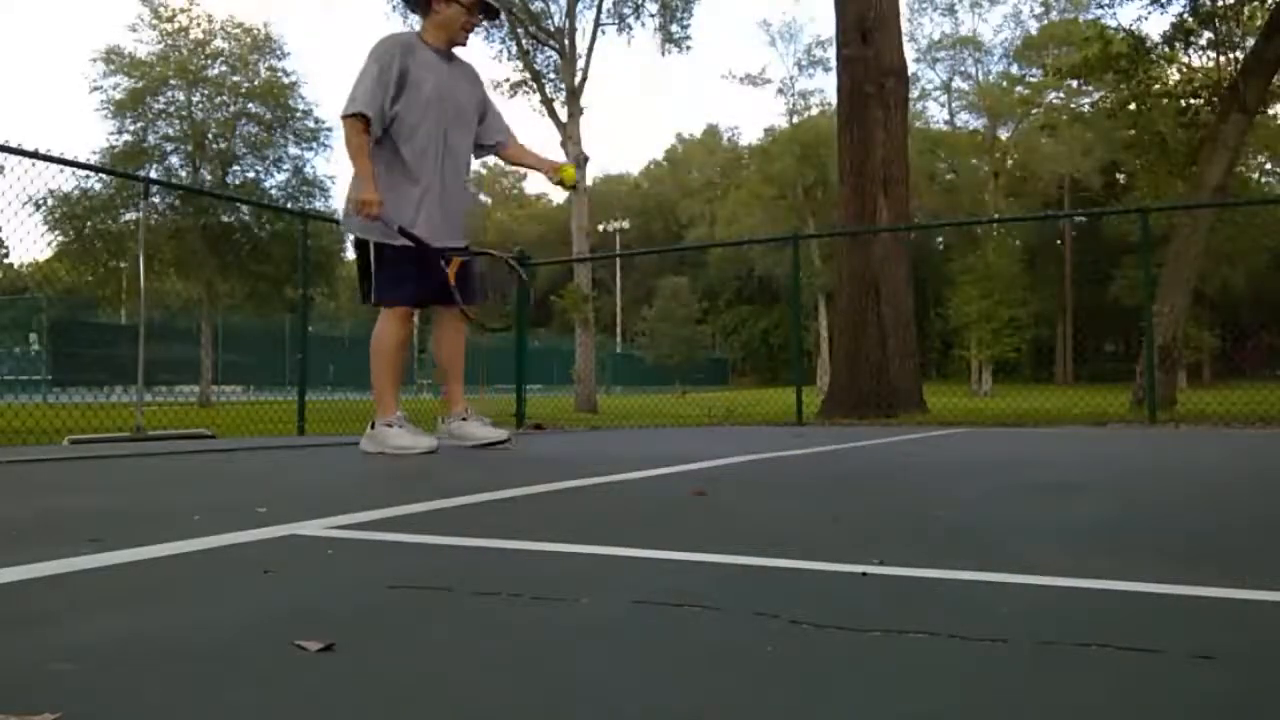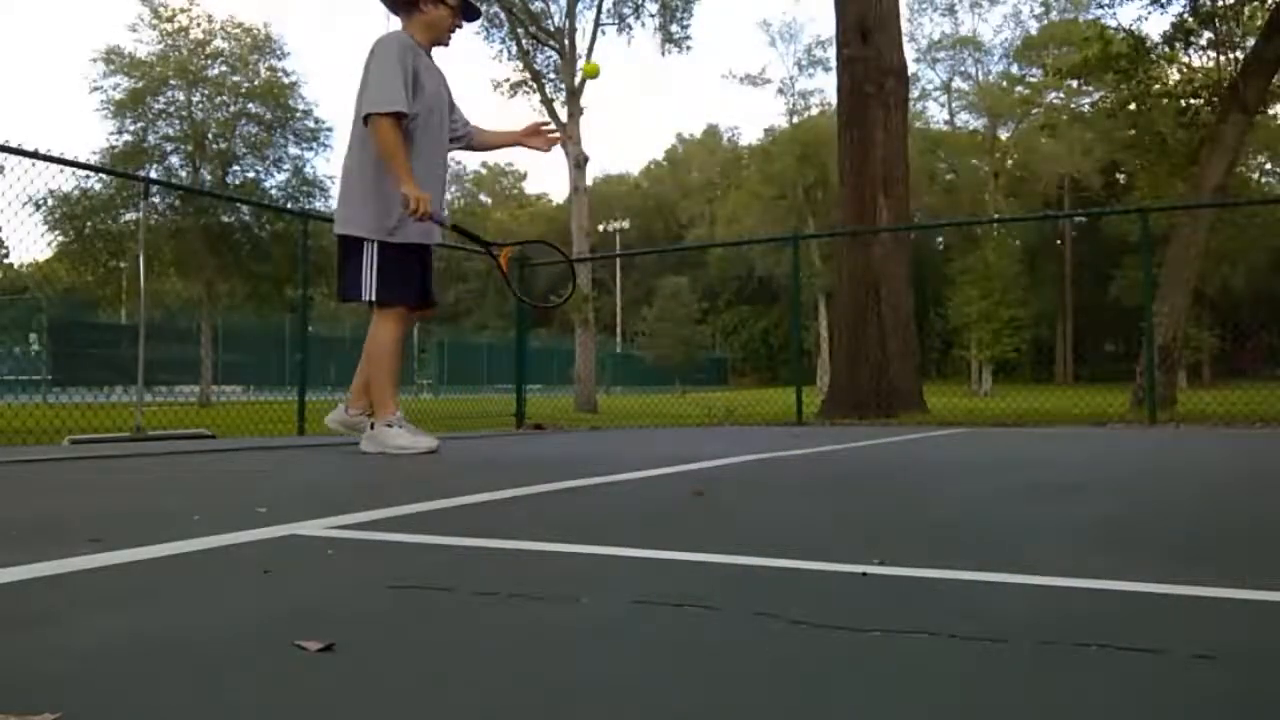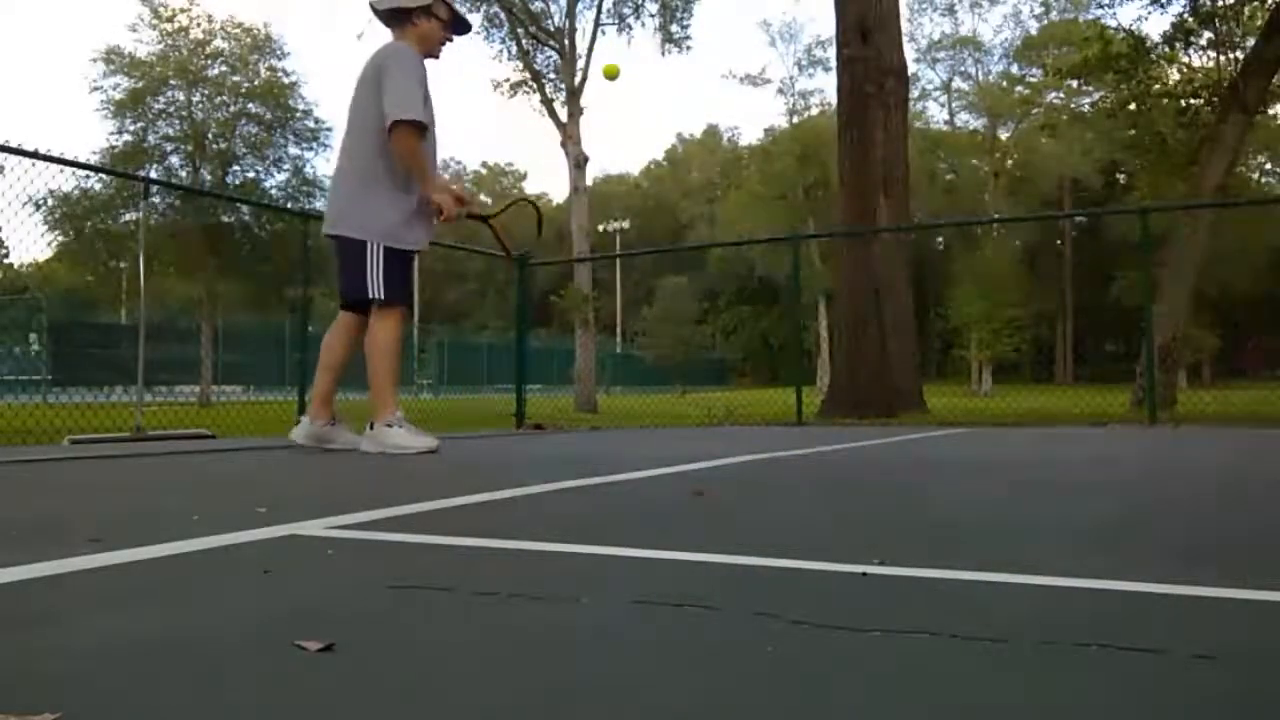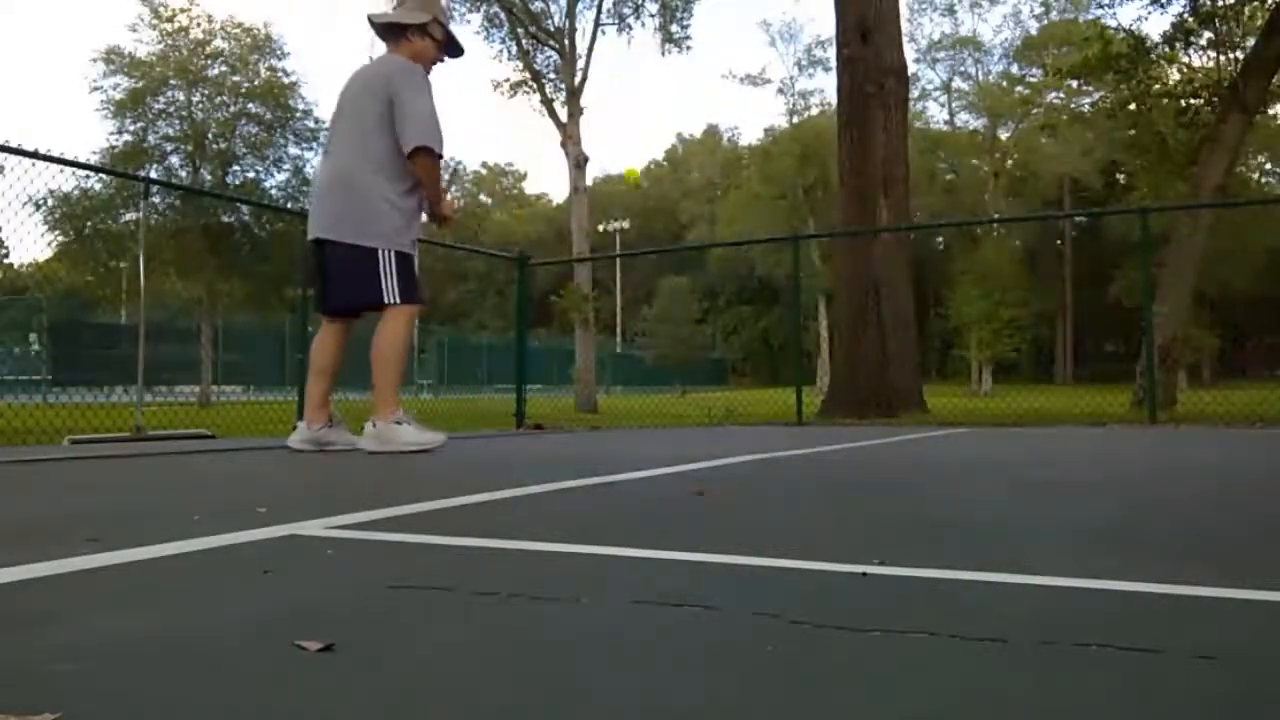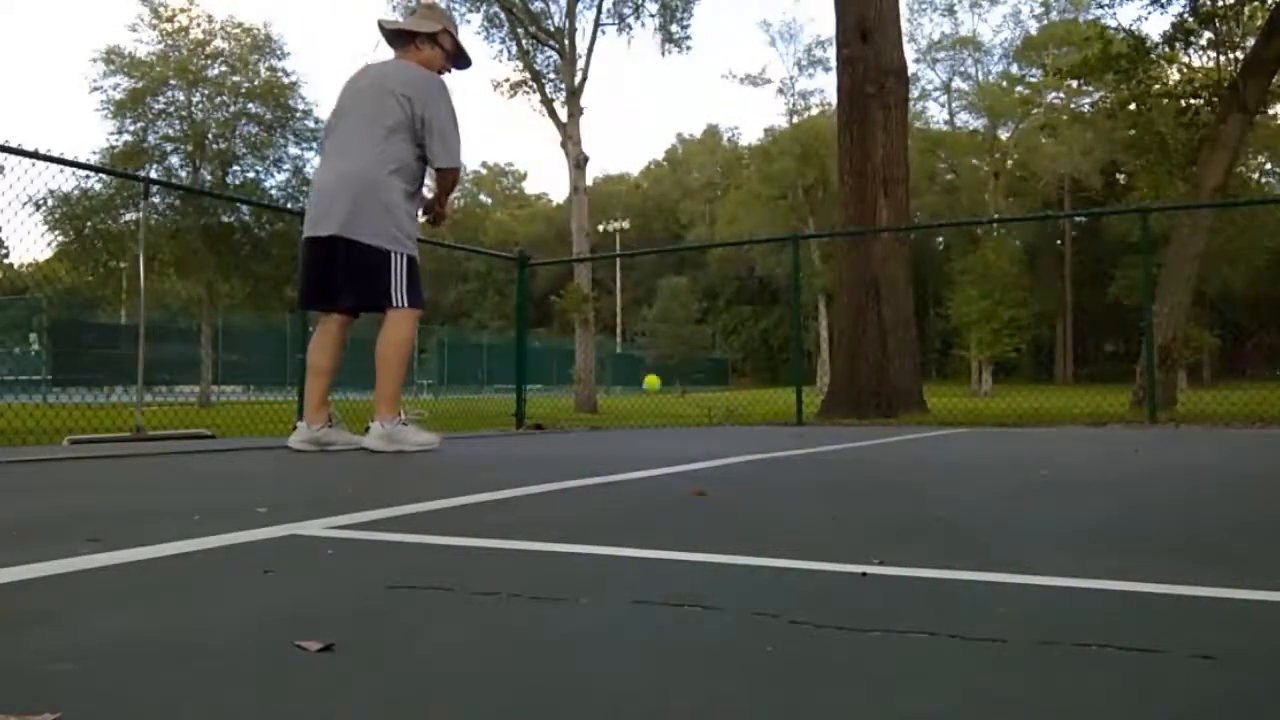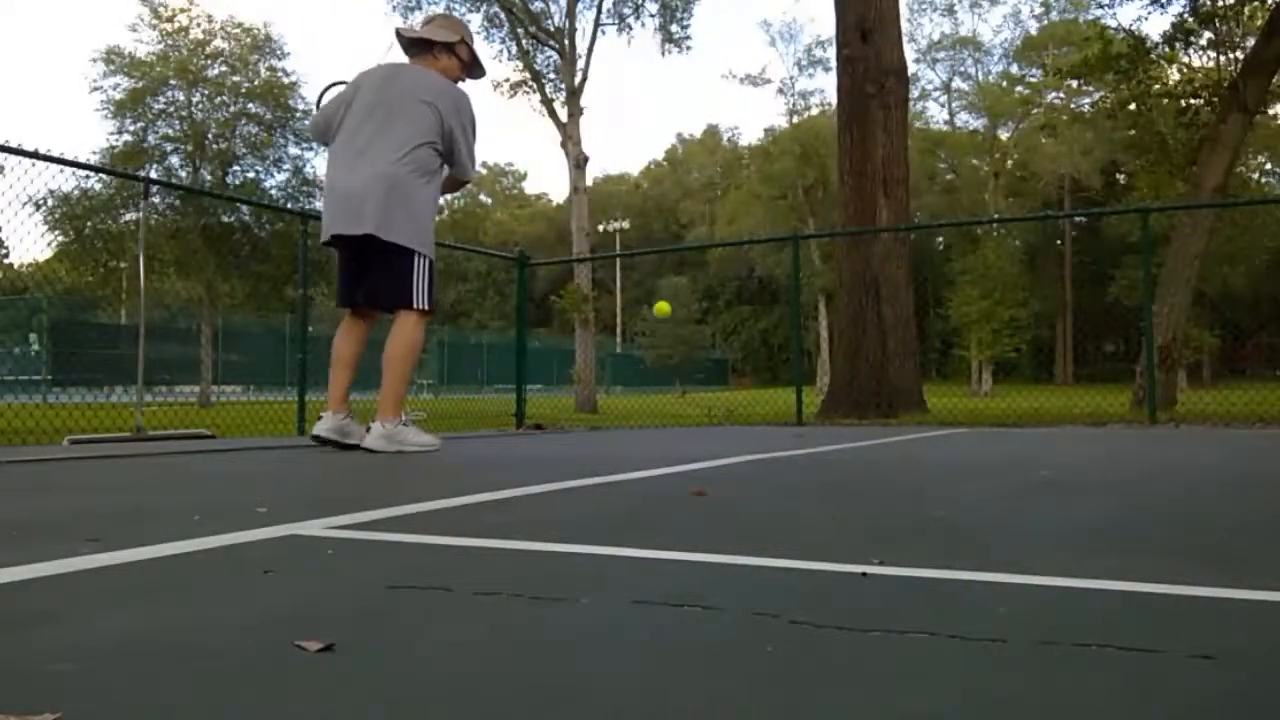
dt=0.2s
person 1, frame 1
left shoulder: (466, 76)
right shoulder: (395, 52)
left elbow: (497, 139)
right elbow: (356, 116)
left wrist: (546, 165)
right wrist: (367, 180)
left hip: (445, 220)
right hip: (396, 216)
left knee: (451, 309)
right knee: (397, 308)
left ankle: (457, 414)
right ankle: (385, 421)
person 1, frame 2
left shoulder: (430, 70)
right shoulder: (393, 48)
left elbow: (461, 134)
right elbow: (381, 116)
left wrist: (519, 138)
right wrist: (408, 182)
left hip: (408, 218)
right hip: (382, 212)
left knee: (407, 310)
right knee: (392, 308)
left ankle: (356, 408)
right ankle: (383, 421)
person 1, frame 3
left shoulder: (397, 63)
right shoulder: (402, 59)
right elbow: (403, 126)
left wrist: (440, 185)
right wrist: (432, 190)
left hip: (365, 214)
right hip: (375, 212)
left knee: (356, 313)
right knee: (389, 308)
left ankle: (318, 418)
right ankle: (385, 421)
person 1, frame 4
left shoulder: (366, 75)
right shoulder: (407, 73)
right elbow: (421, 149)
left wrist: (419, 197)
right wrist: (437, 199)
left hip: (337, 214)
right hip: (370, 217)
left knee: (338, 316)
right knee: (400, 307)
left ankle: (315, 421)
right ankle: (387, 420)
person 1, frame 5
left shoulder: (362, 77)
right shoulder: (427, 84)
right elbow: (446, 163)
right wrist: (439, 203)
left hip: (328, 210)
right hip: (378, 215)
left knee: (335, 314)
right knee: (403, 310)
left ankle: (314, 421)
right ankle: (387, 422)
person 1, frame 6
left shoulder: (370, 78)
right shoulder: (451, 97)
left elbow: (320, 128)
right elbow: (462, 173)
right wrist: (434, 186)
left hip: (345, 209)
right hip: (398, 213)
left knee: (360, 312)
right knee: (412, 313)
left ankle: (335, 413)
right ankle: (389, 422)
